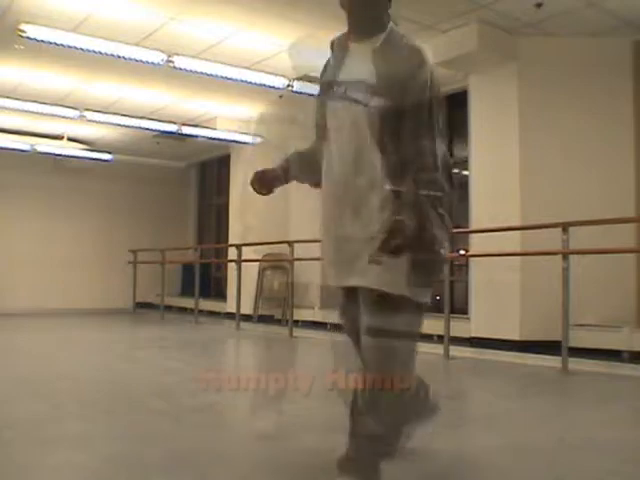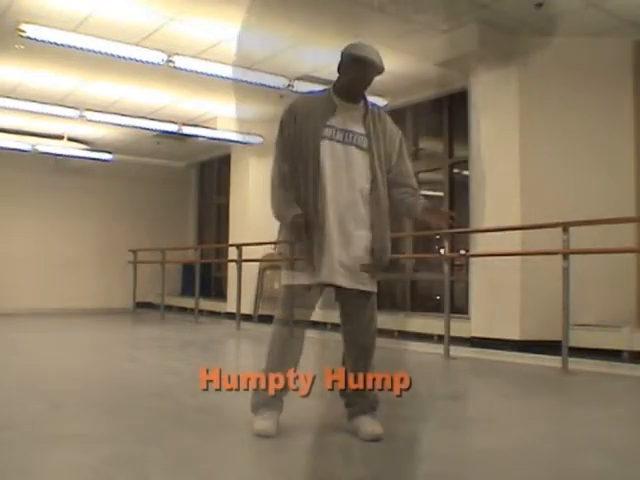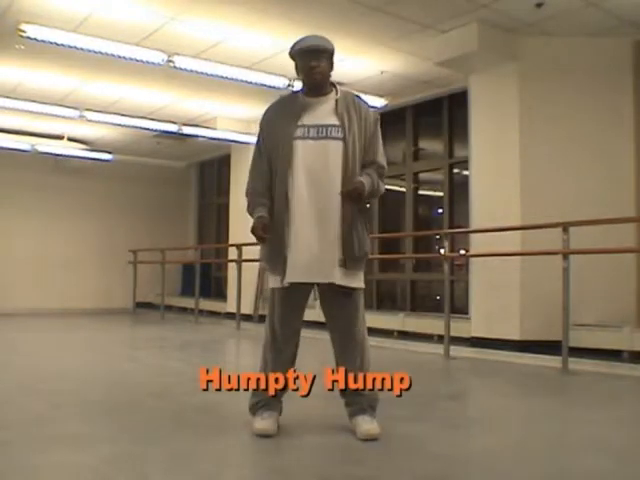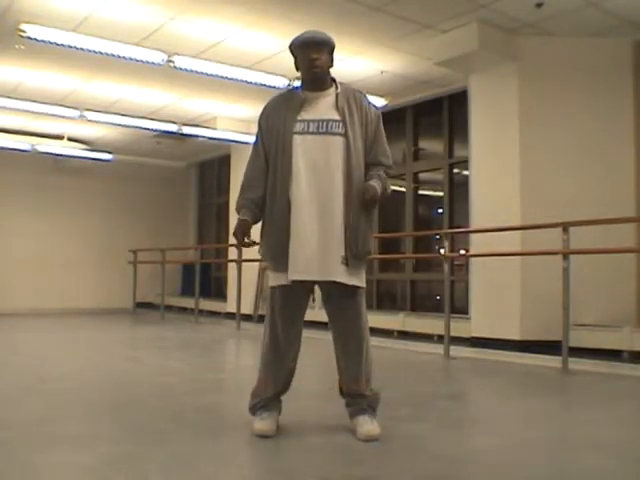
dt=1s
person 1, frame 1
left shoulder: (406, 61)
right shoulder: (336, 61)
left elbow: (426, 153)
left wrist: (413, 217)
right wrist: (284, 170)
left hip: (393, 221)
right hip: (343, 220)
left knee: (383, 343)
right knee: (362, 335)
right ankle: (411, 401)
person 1, frame 2
left shoulder: (384, 127)
right shoulder: (302, 111)
left elbow: (398, 184)
right elbow: (282, 170)
left wrist: (421, 210)
right wrist: (291, 212)
left hip: (360, 244)
right hip: (310, 240)
left knee: (361, 332)
right knee: (290, 324)
left ankle: (360, 408)
right ankle: (267, 404)
person 1, frame 3
left shoulder: (360, 113)
right shoulder: (277, 114)
left elbow: (376, 167)
right elbow: (261, 172)
left wrist: (365, 184)
right wrist: (260, 211)
left hip: (342, 239)
right hip: (288, 239)
left knee: (349, 327)
right knee: (281, 327)
left ankle: (361, 405)
right ankle: (266, 403)
person 1, frame 4
left shoulder: (360, 108)
right shoulder: (276, 110)
left elbow: (380, 162)
right elbow: (259, 169)
left wrist: (375, 187)
right wrist: (247, 213)
left hip: (344, 236)
right hip: (290, 236)
left knee: (350, 324)
right knee: (282, 324)
left ankle: (362, 406)
right ankle: (266, 404)
